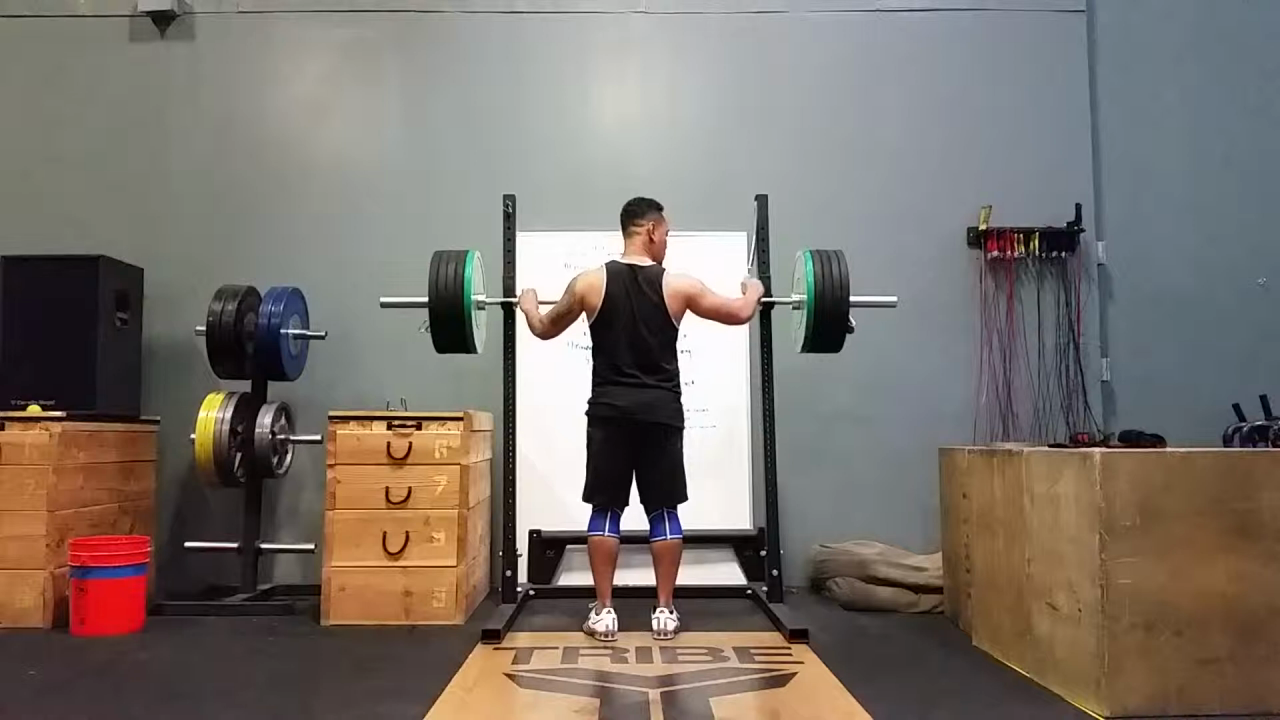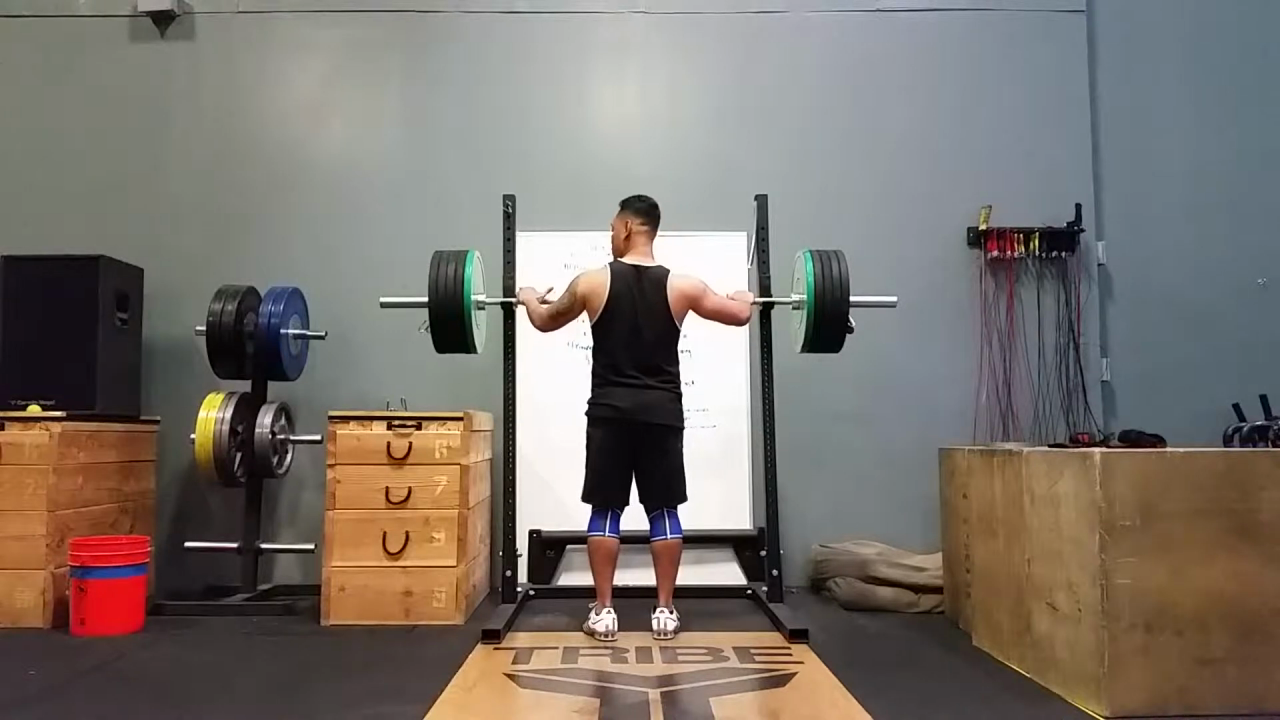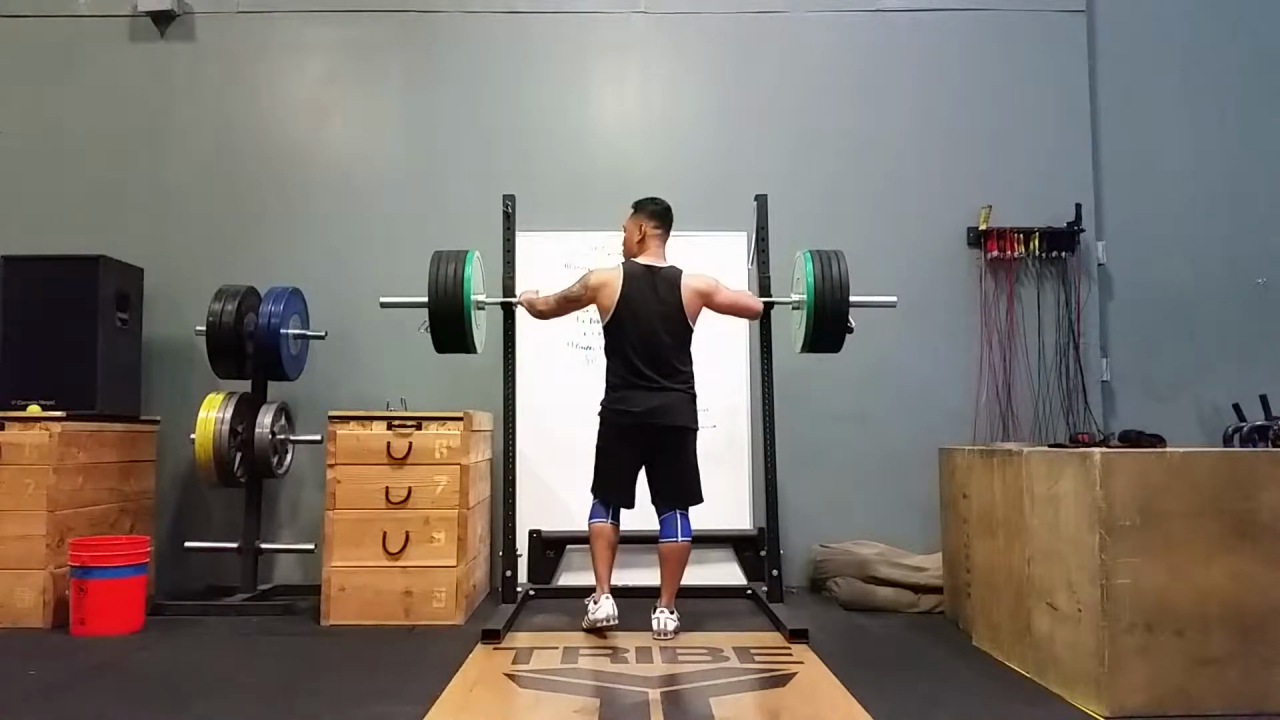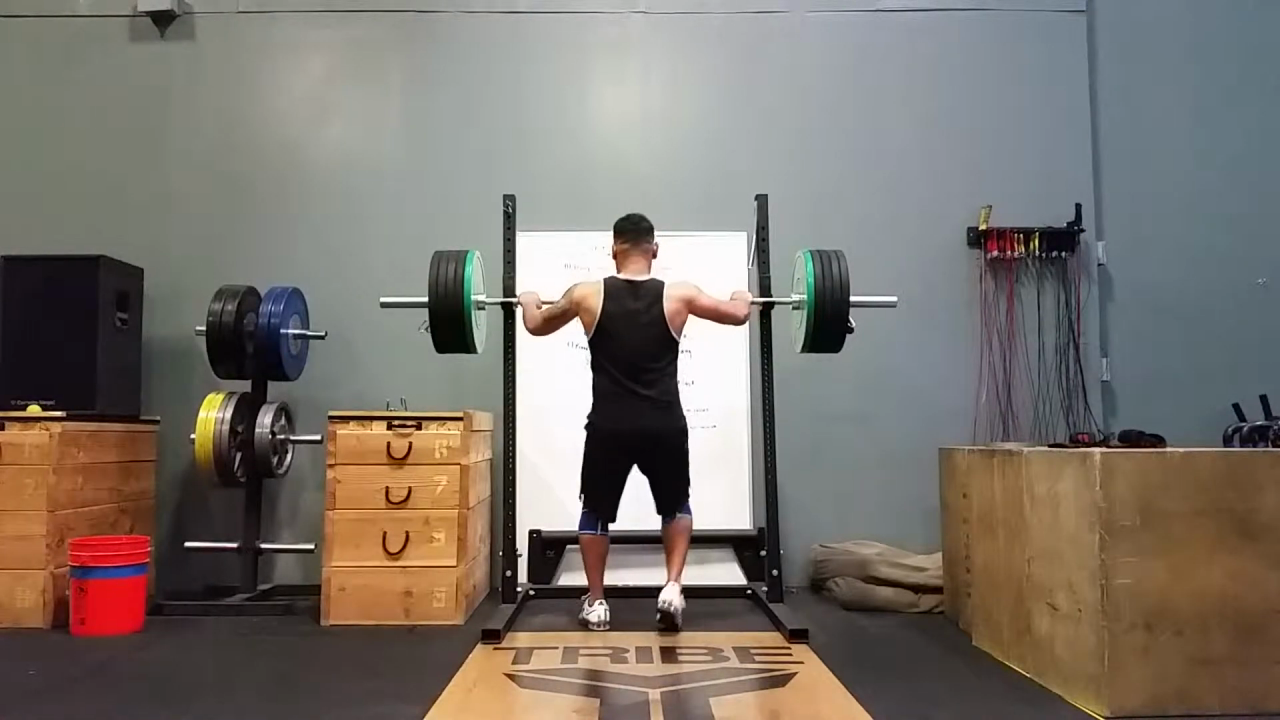
dt=0.7s
person 1, frame 1
left shoulder: (590, 282)
right shoulder: (678, 285)
left elbow: (544, 329)
right elbow: (740, 314)
left wrist: (528, 304)
right wrist: (753, 291)
left hip: (609, 411)
right hip: (661, 411)
left knee: (605, 510)
right knee: (663, 511)
left ankle: (603, 611)
right ankle: (664, 610)
person 1, frame 2
left shoulder: (592, 283)
right shoulder: (681, 286)
left elbow: (545, 322)
right elbow: (740, 315)
left wrist: (529, 300)
right wrist: (745, 298)
left hip: (610, 411)
right hip: (662, 412)
left knee: (605, 510)
right knee: (663, 510)
left ankle: (603, 612)
right ankle: (665, 611)
person 1, frame 3
left shoulder: (604, 282)
right shoulder: (694, 285)
left elbow: (547, 308)
right elbow: (755, 308)
left wrist: (526, 300)
right wrist: (752, 297)
left hip: (622, 413)
right hip: (676, 414)
left knee: (606, 502)
right knee: (674, 510)
left ankle: (602, 598)
right ankle: (666, 610)
person 1, frame 4
left shoulder: (587, 295)
right shoulder: (678, 295)
left elbow: (536, 327)
right elbow: (739, 314)
left wrist: (528, 303)
right wrist: (744, 299)
left hip: (609, 426)
right hip: (665, 425)
left knee: (595, 513)
right knee: (675, 506)
left ankle: (595, 603)
right ankle: (672, 587)
